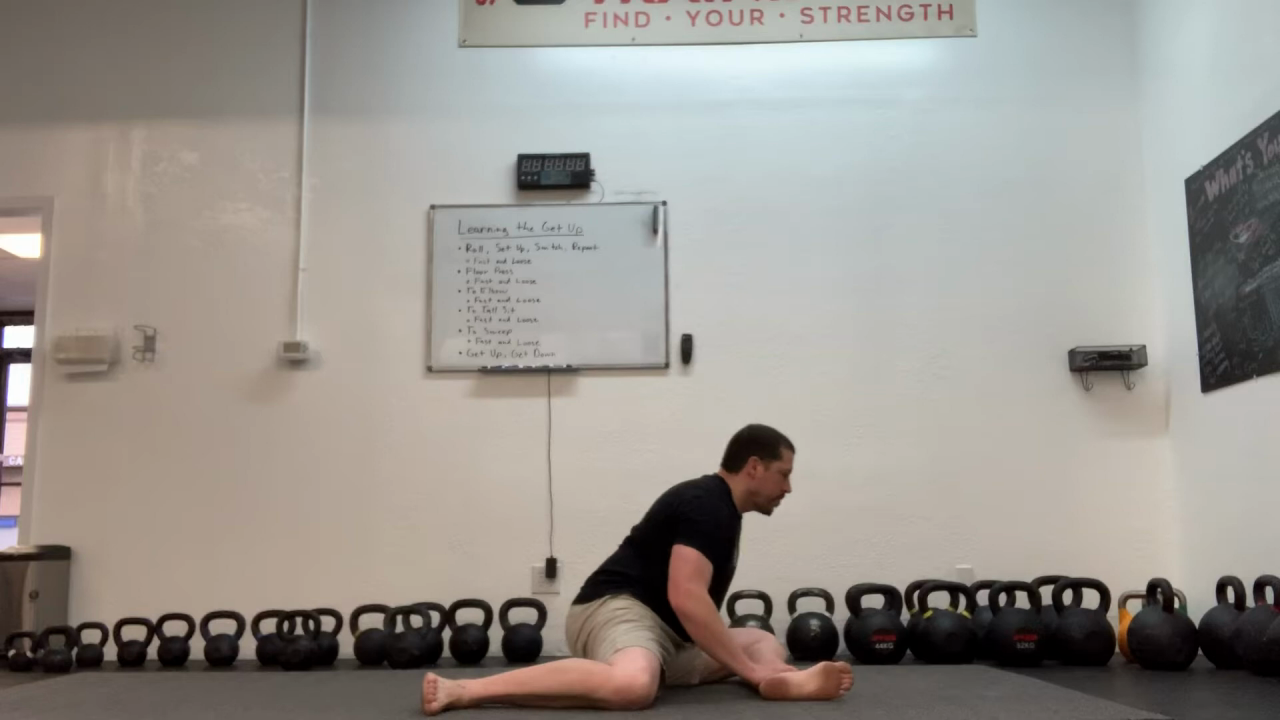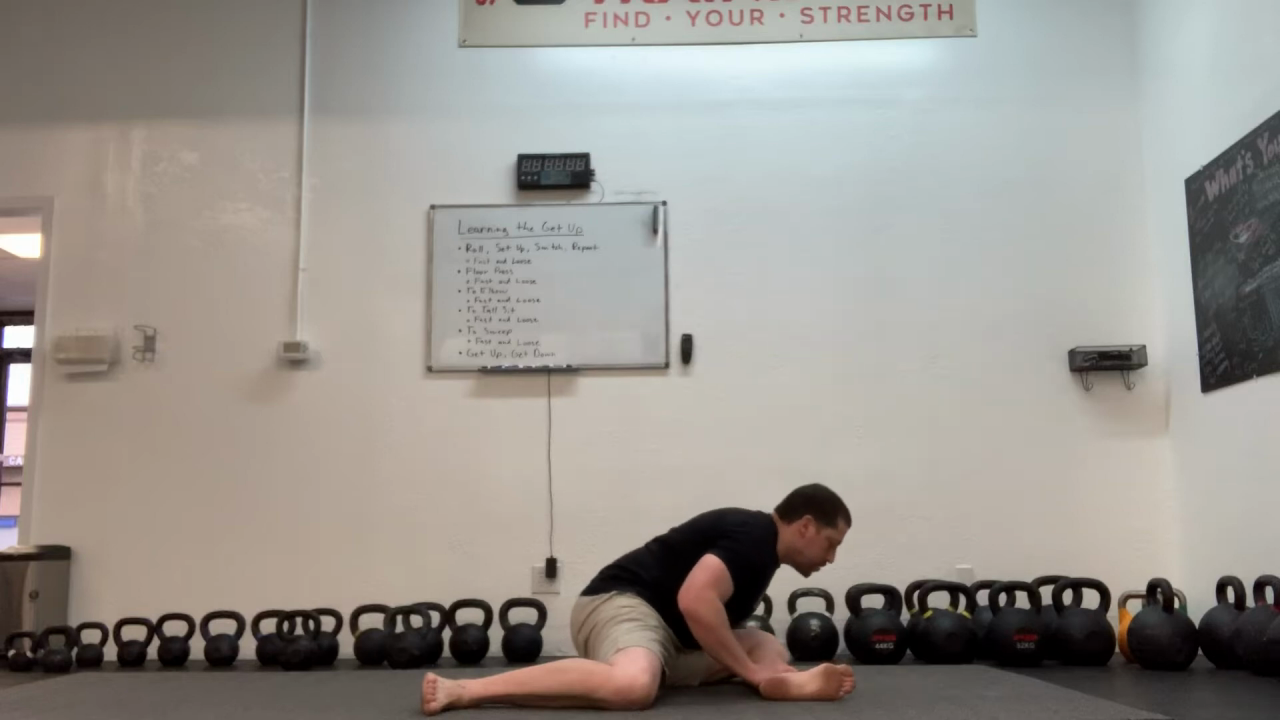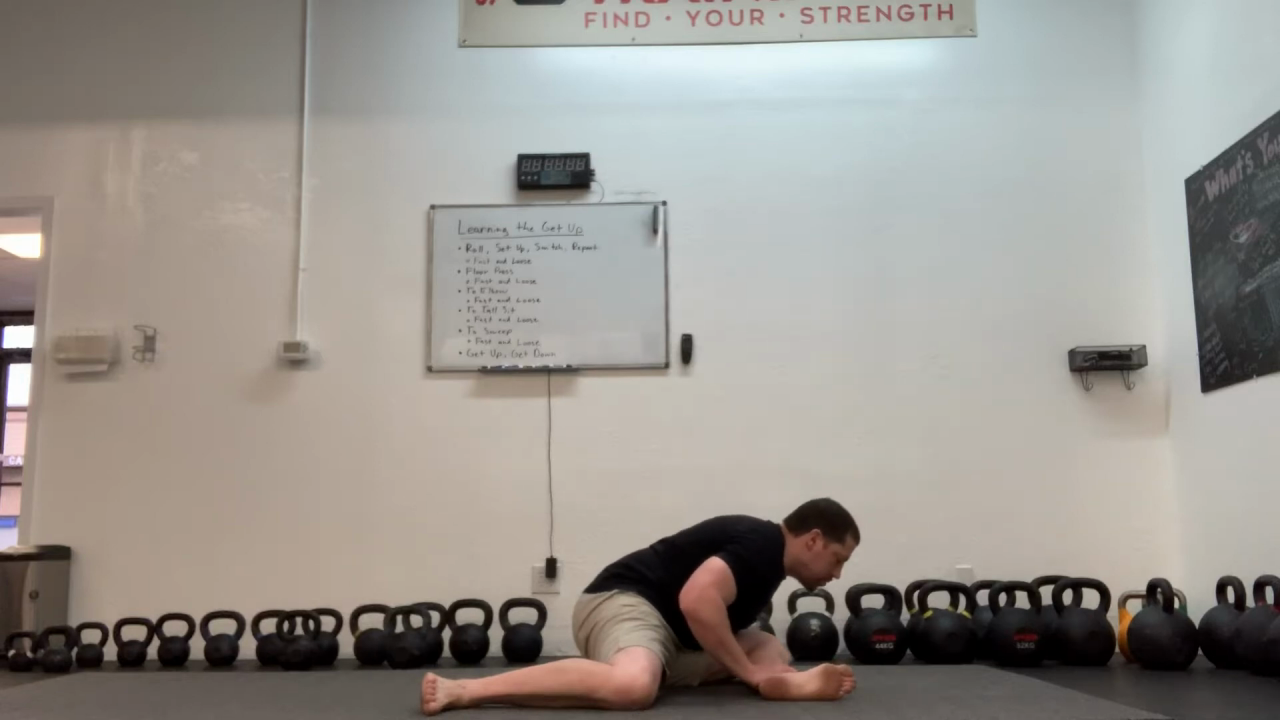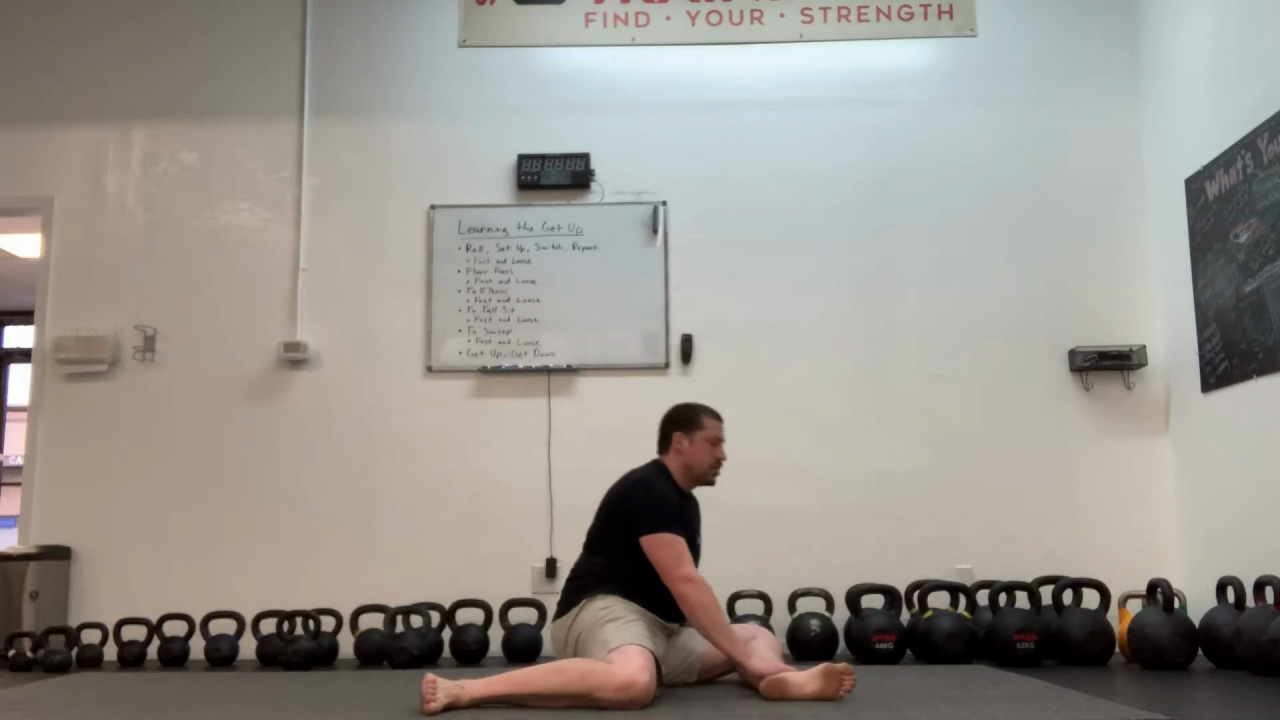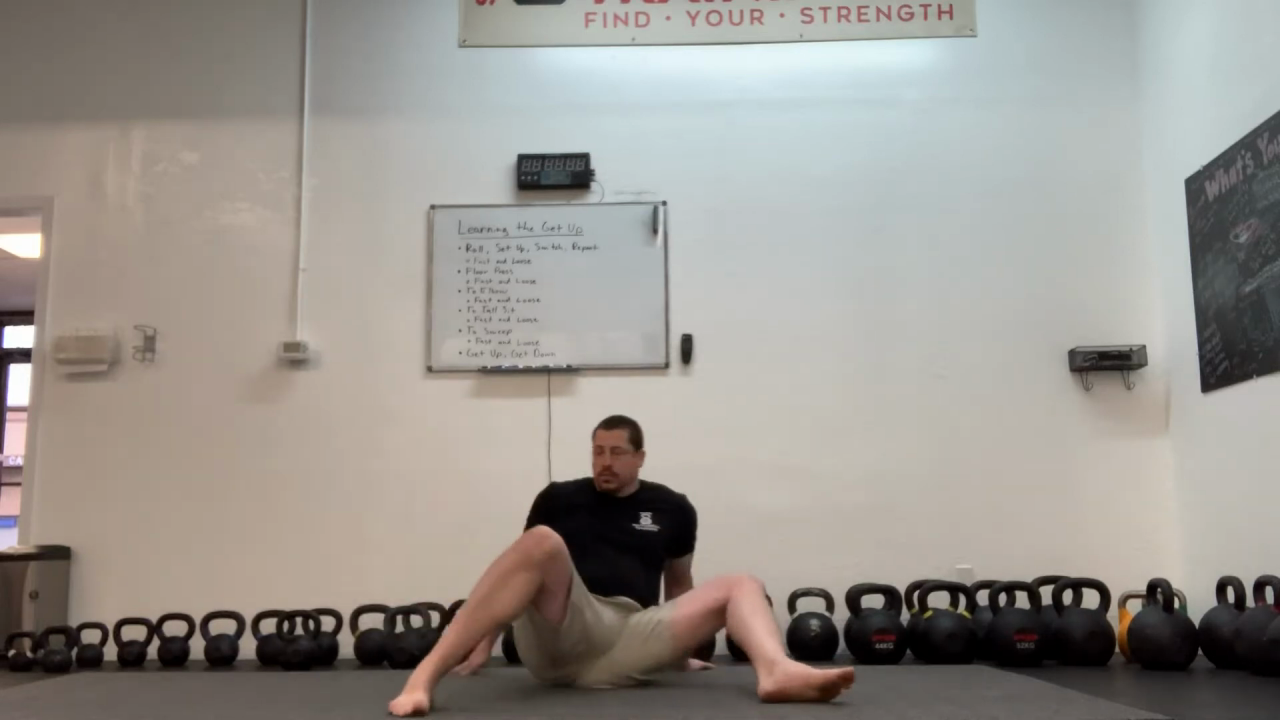
dt=1s
person 1, frame 1
left shoulder: (719, 507)
right shoulder: (706, 505)
left elbow: (693, 603)
right elbow: (686, 598)
left wrist: (762, 666)
right wrist: (751, 671)
right hip: (615, 609)
left knee: (765, 643)
right knee: (631, 686)
right ankle: (462, 689)
person 1, frame 2
left shoulder: (757, 543)
right shoulder: (753, 536)
right elbow: (695, 602)
right wrist: (753, 672)
right hip: (620, 604)
left knee: (770, 648)
right knee: (632, 686)
right ankle: (462, 690)
person 1, frame 3
left shoulder: (768, 556)
right shoulder: (760, 544)
right elbow: (697, 601)
left wrist: (770, 672)
right wrist: (752, 672)
right hip: (623, 602)
left knee: (773, 650)
right knee: (632, 685)
right ankle: (461, 690)
person 1, frame 4
left shoulder: (684, 500)
right shoulder: (648, 490)
left elbow: (682, 586)
right elbow: (684, 583)
right wrist: (746, 659)
right hip: (604, 611)
left knee: (759, 635)
right knee: (632, 684)
left ankle: (782, 682)
right ankle: (462, 690)
person 1, frame 5
left shoulder: (672, 508)
right shoulder: (559, 498)
left elbow: (679, 585)
right elbow: (520, 570)
left wrist: (682, 654)
right wrist: (481, 648)
left hip: (628, 643)
right hip: (558, 638)
left knee: (741, 584)
right knee: (544, 541)
left ankle: (776, 671)
right ankle: (426, 675)
